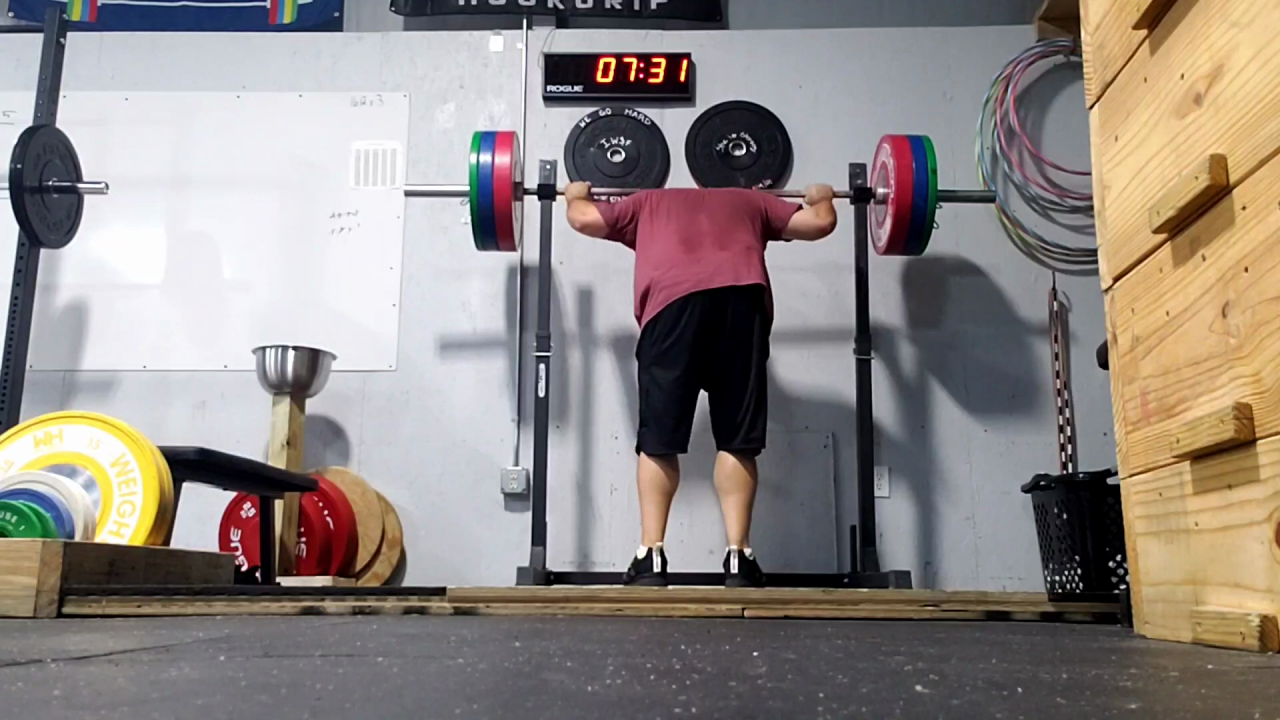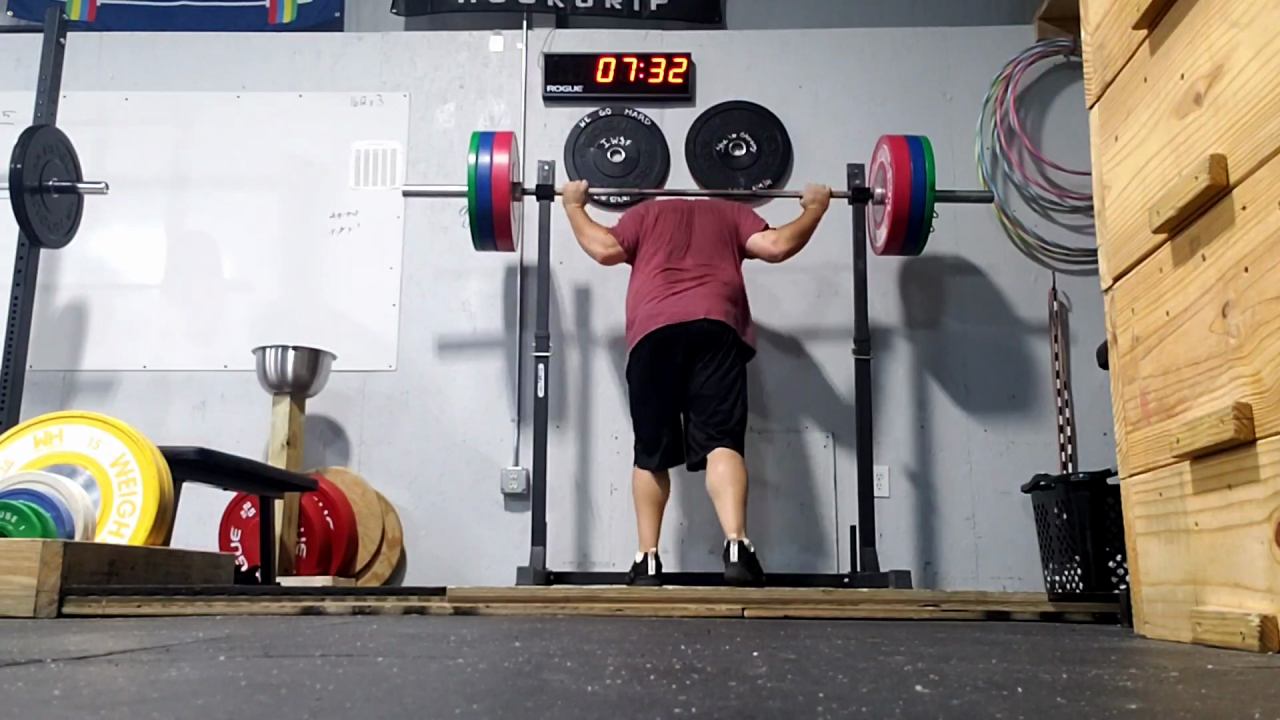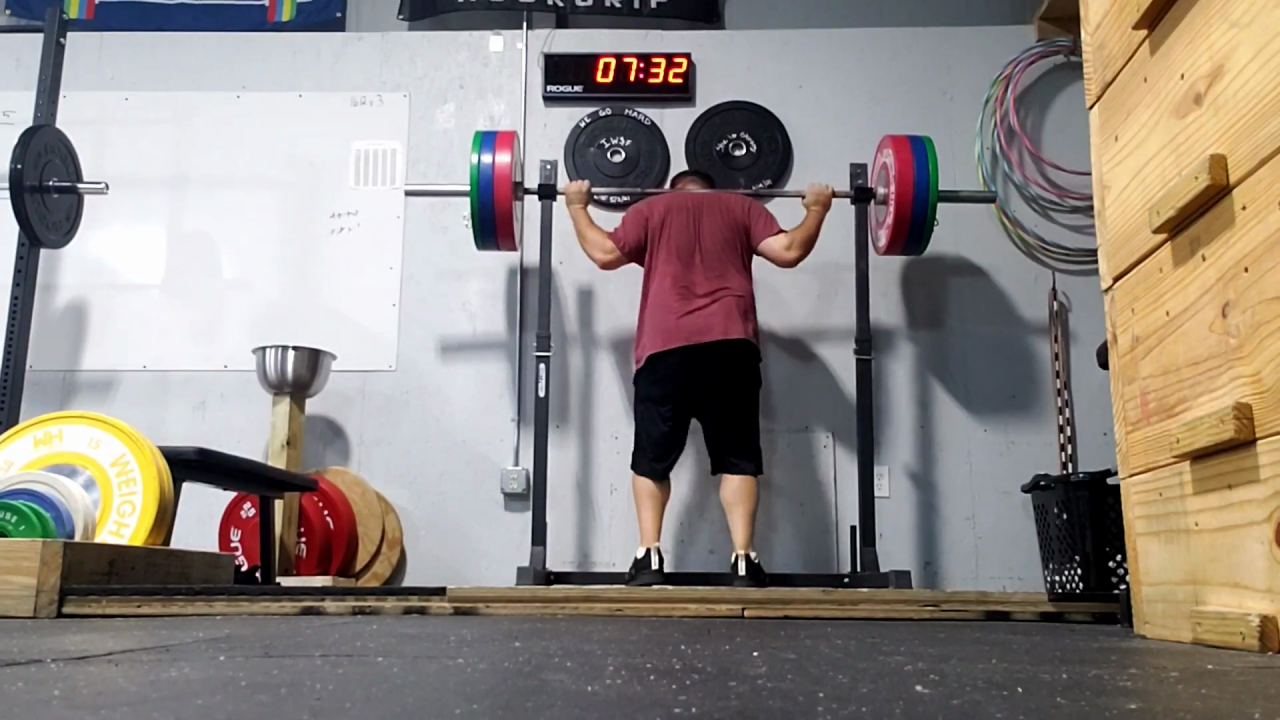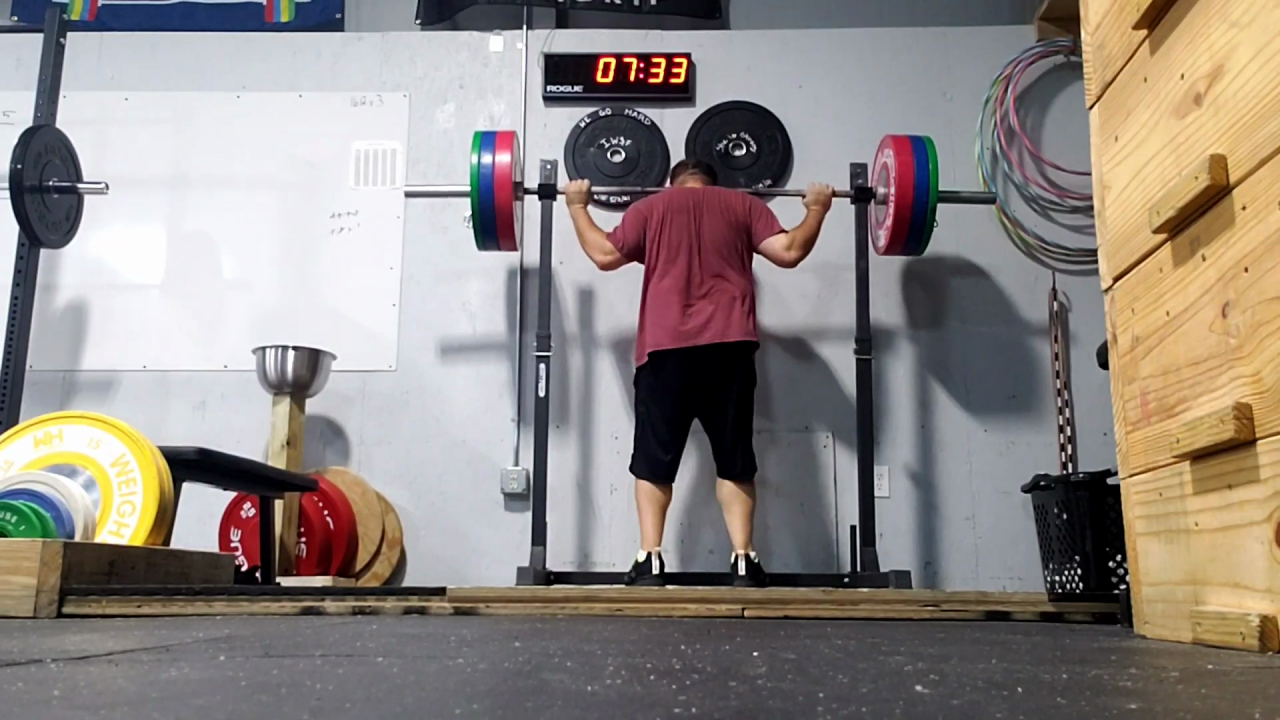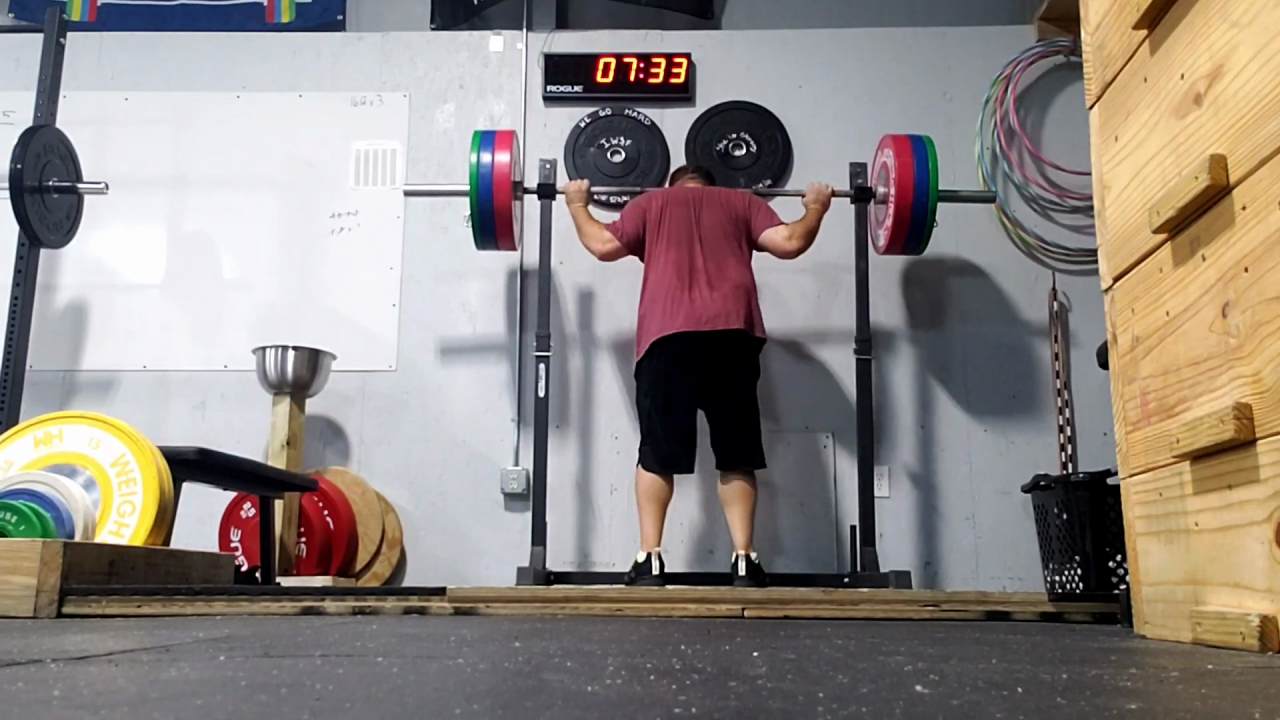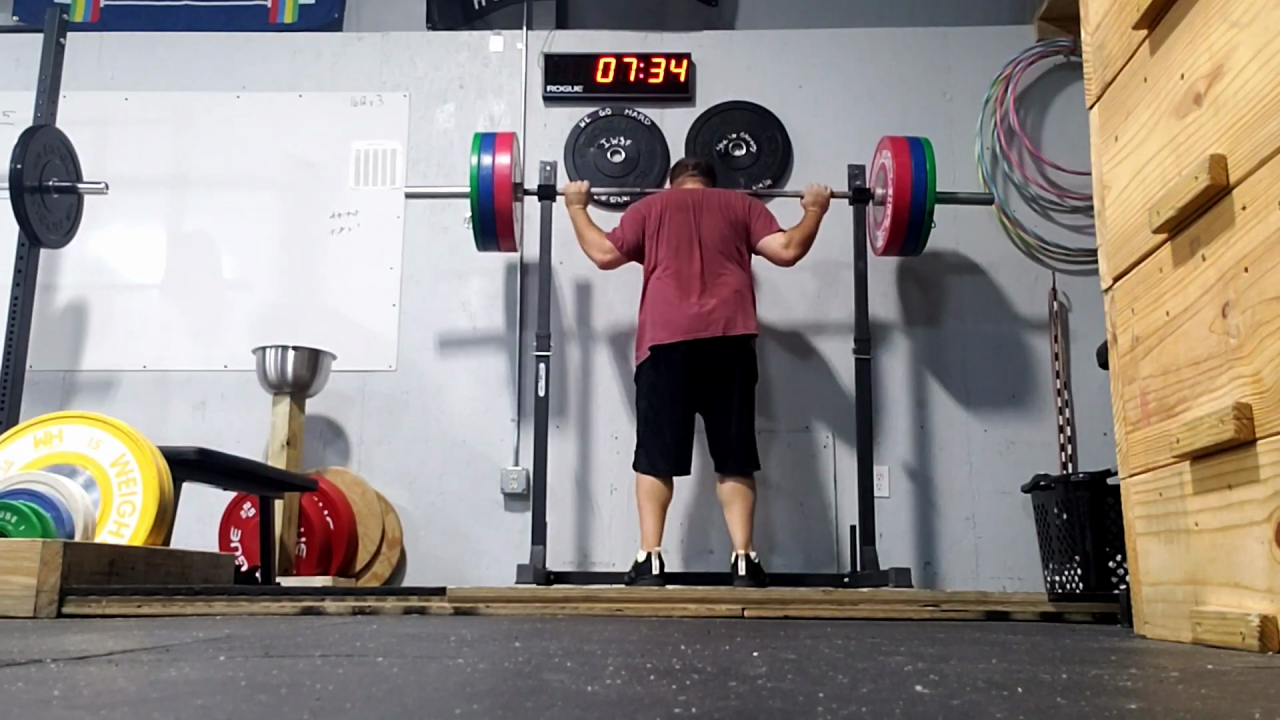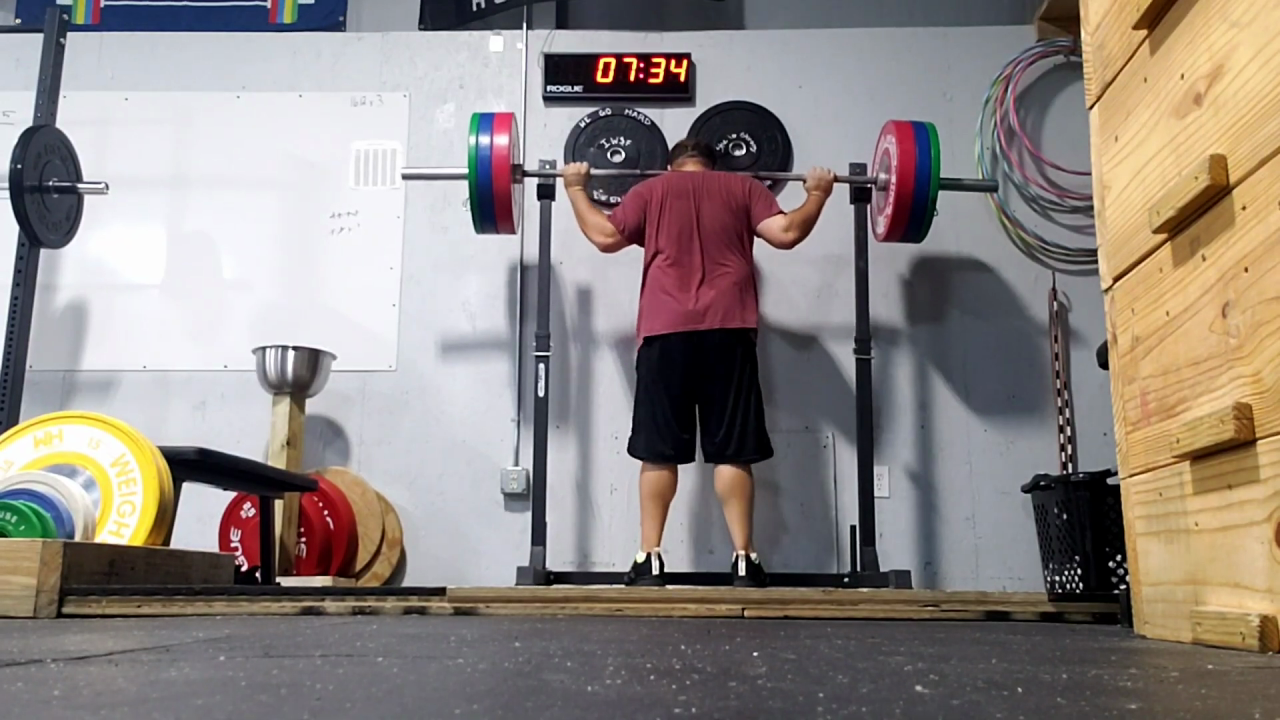
dt=0.5s
person 1, frame 1
left shoulder: (650, 202)
right shoulder: (748, 200)
left elbow: (582, 217)
right elbow: (821, 222)
left wrist: (575, 195)
right wrist: (821, 199)
left hip: (672, 300)
right hip: (741, 298)
left knee: (657, 440)
right knee: (737, 440)
left ankle: (651, 558)
right ankle: (738, 559)
person 1, frame 2
left shoulder: (644, 212)
right shoulder: (731, 212)
left elbow: (605, 249)
right elbow: (776, 246)
left wrist: (573, 206)
right wrist: (814, 209)
left hip: (655, 332)
right hip: (716, 328)
left knee: (651, 453)
right knee: (722, 442)
left ankle: (648, 561)
right ankle: (736, 548)
person 1, frame 3
left shoulder: (650, 208)
right shoulder: (742, 207)
left elbow: (605, 254)
right elbow: (789, 251)
left wrist: (577, 206)
right wrist: (817, 209)
left hip: (665, 346)
right hip: (729, 345)
left knee: (652, 460)
right knee: (738, 459)
left ankle: (649, 556)
right ankle: (744, 561)
person 1, frame 4
left shoulder: (649, 207)
right shoulder: (744, 205)
left elbow: (605, 255)
right elbow: (789, 252)
left wrist: (578, 207)
right wrist: (816, 209)
left hip: (665, 348)
right hip: (729, 346)
left knee: (654, 459)
right knee: (734, 460)
left ankle: (649, 560)
right ankle: (743, 561)
person 1, frame 5
left shoulder: (650, 203)
right shoulder: (741, 202)
left elbow: (603, 245)
right elbow: (790, 242)
left wrist: (577, 205)
right wrist: (816, 208)
left hip: (667, 335)
right hip: (730, 333)
left knee: (656, 454)
right knee: (736, 457)
left ankle: (649, 560)
right ankle: (744, 561)
person 1, frame 6
left shoulder: (649, 207)
right shoulder: (743, 205)
left elbow: (603, 253)
right elbow: (787, 250)
left wrist: (576, 207)
right wrist: (815, 210)
left hip: (666, 340)
right hip: (728, 339)
left knee: (655, 457)
right knee: (734, 458)
left ankle: (649, 560)
right ankle: (744, 560)
person 1, frame 7
left shoulder: (651, 190)
right shoulder: (744, 188)
left elbow: (604, 236)
right elbow: (786, 233)
left wrist: (576, 188)
right wrist: (818, 193)
left hip: (665, 331)
right hip: (728, 330)
left knee: (658, 450)
right knee: (733, 452)
left ankle: (650, 559)
right ankle: (744, 560)
